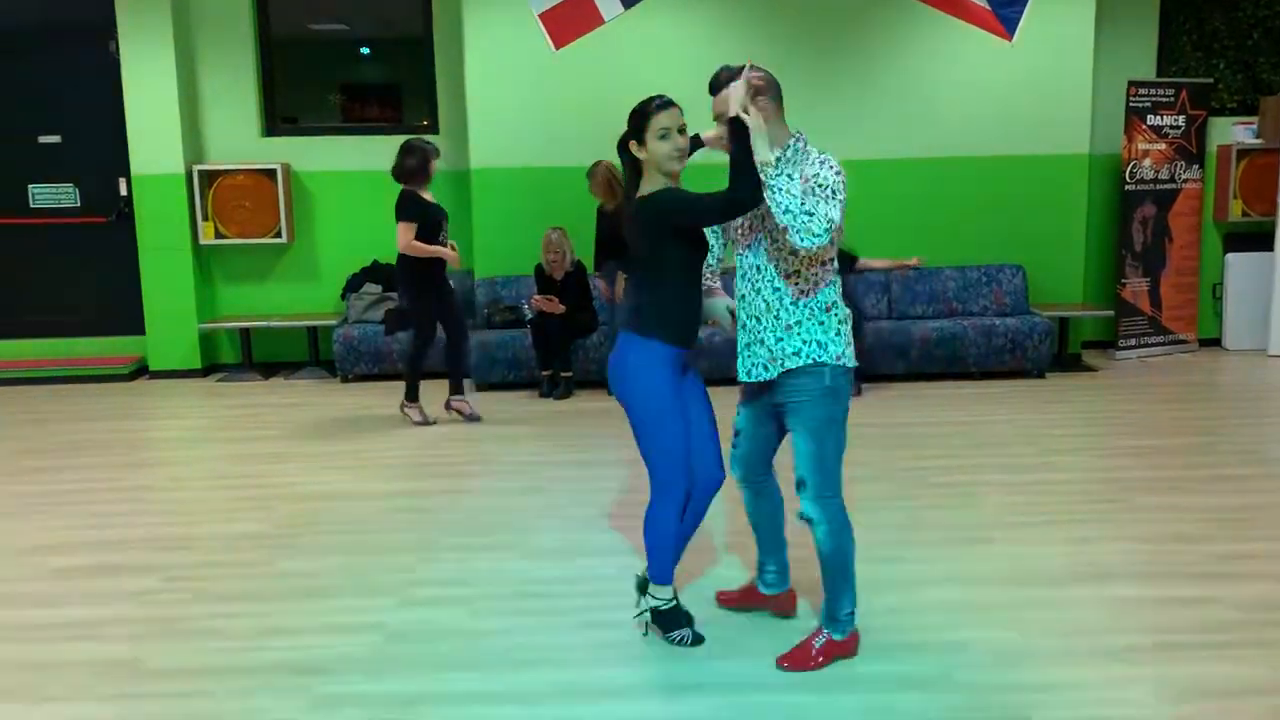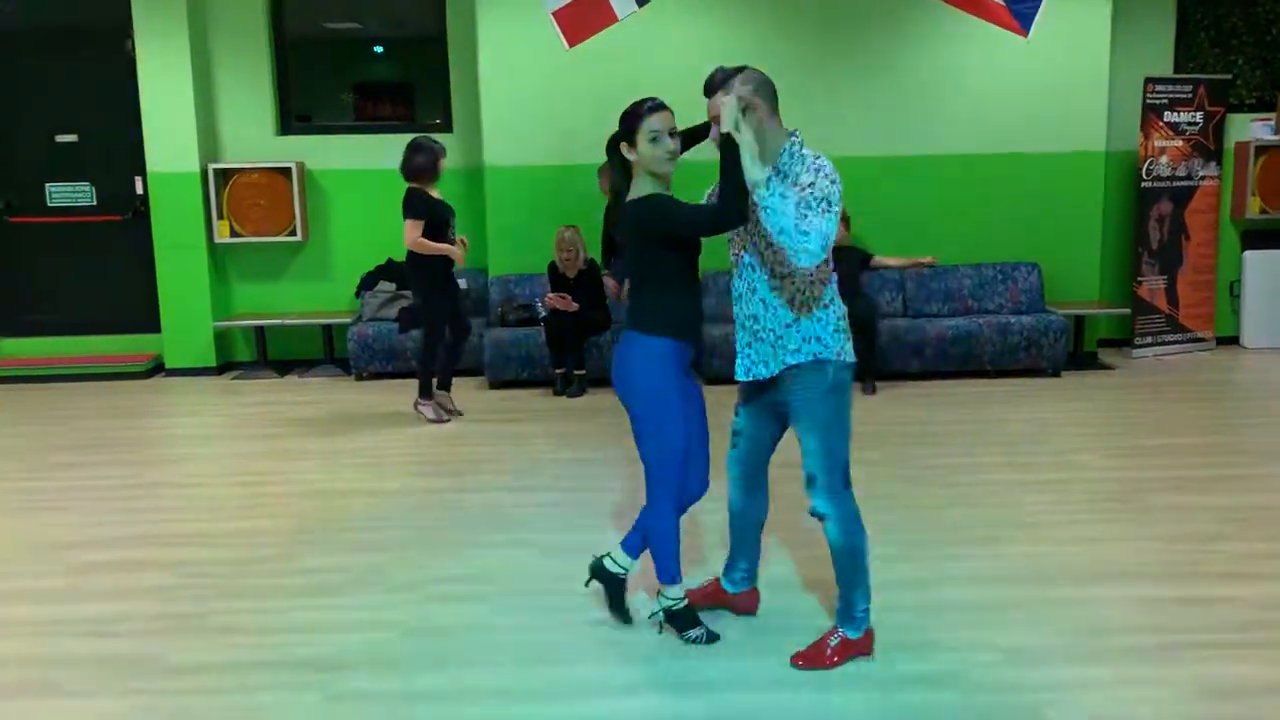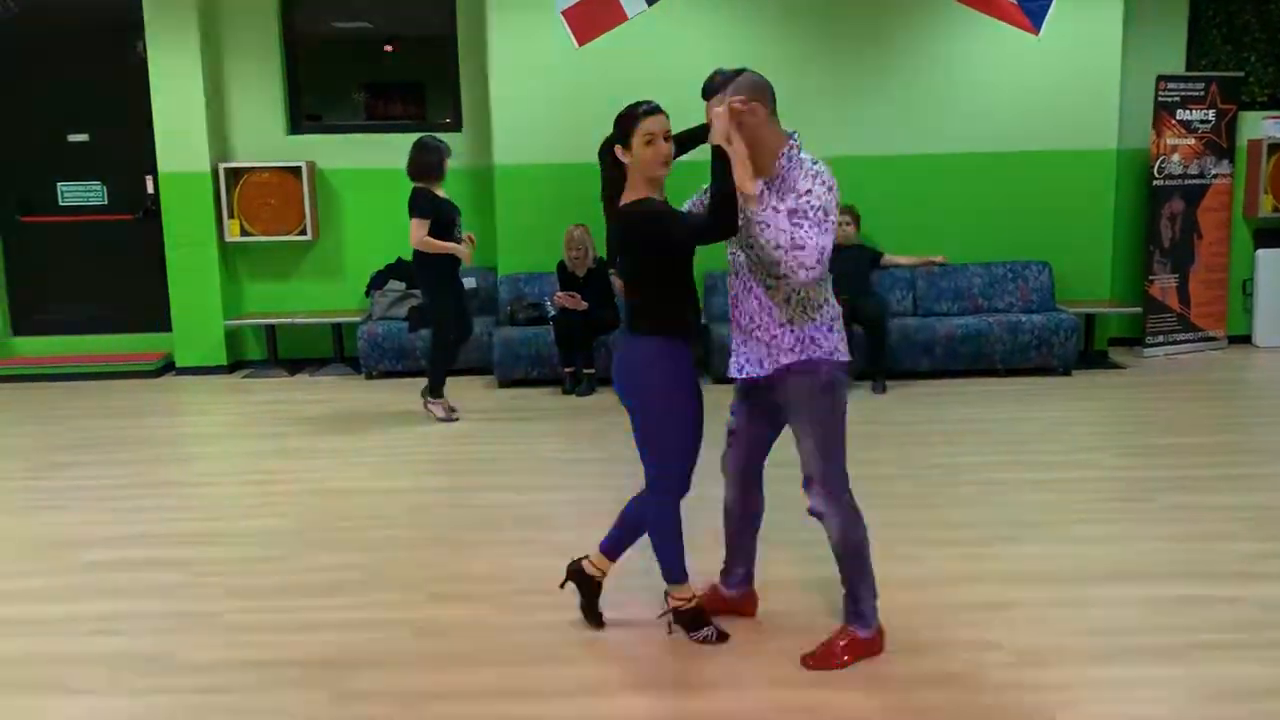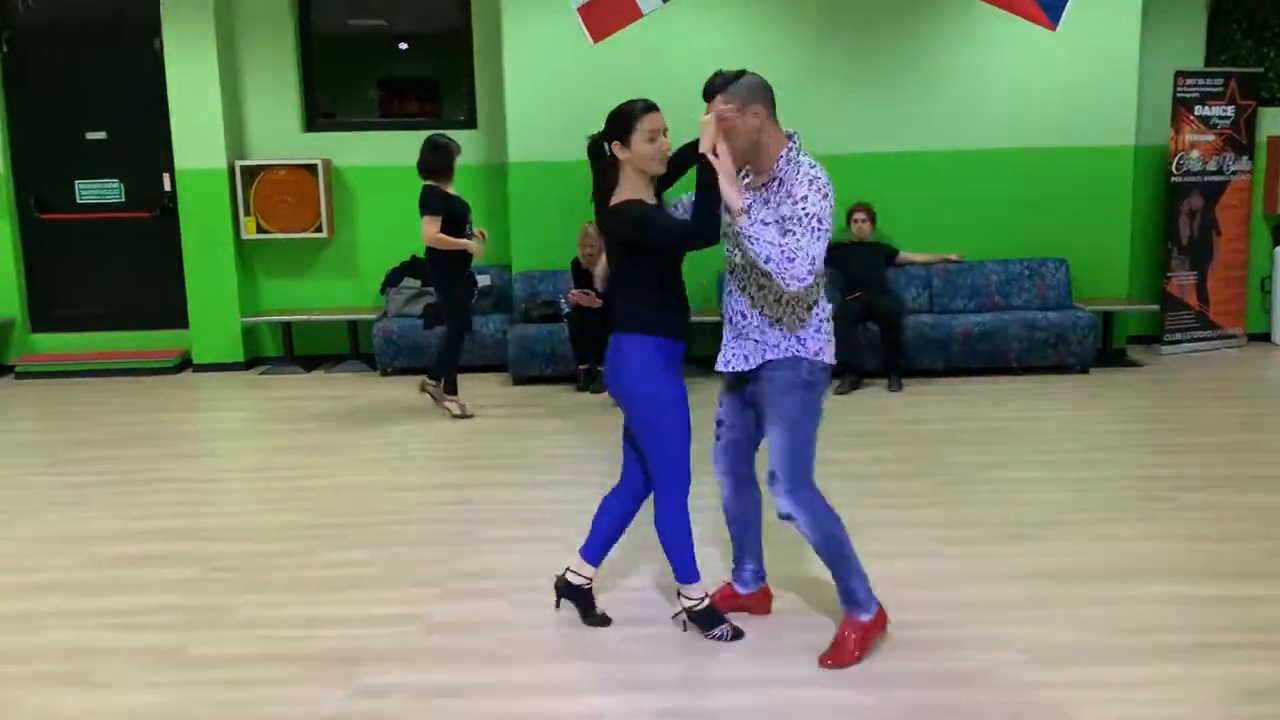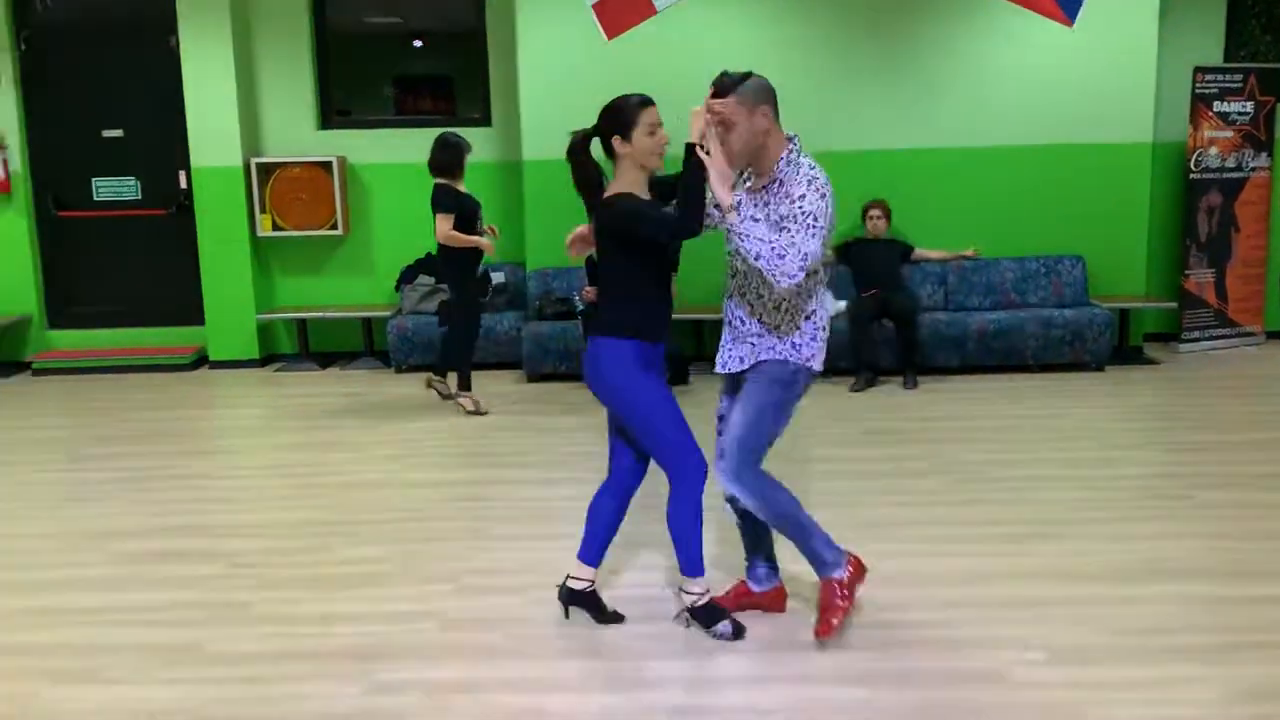
dt=0.1s
person 1, frame 1
left shoulder: (819, 169)
left elbow: (812, 236)
right elbow: (709, 244)
left wrist: (767, 158)
right wrist: (711, 292)
left hip: (815, 361)
right hip: (760, 360)
left knee: (818, 493)
right knee: (748, 467)
left ankle: (840, 628)
right ankle: (774, 583)
person 1, frame 2
left shoulder: (815, 172)
right shoulder: (737, 180)
left elbow: (808, 254)
left wrist: (758, 178)
left hip: (814, 357)
right hip: (758, 358)
left knee: (828, 491)
right knee: (744, 469)
left ankle: (854, 626)
right ankle: (738, 584)
person 1, frame 3
left shoulder: (811, 179)
right shoulder: (746, 179)
left elbow: (806, 266)
right elbow: (694, 221)
left wrist: (750, 192)
left hip: (807, 358)
right hip: (754, 358)
left knee: (826, 489)
right knee: (739, 467)
left ankle: (863, 624)
right ankle: (736, 586)
person 1, frame 4
left shoulder: (808, 184)
right shoulder: (742, 181)
left elbow: (796, 276)
left wrist: (740, 205)
left hip: (792, 356)
right hip: (744, 353)
left knee: (792, 486)
right knee: (731, 466)
left ankle: (863, 608)
right ankle: (749, 584)
person 1, frame 5
left shoulder: (810, 189)
right shoulder: (749, 184)
left elbow: (787, 274)
left wrist: (730, 198)
left hip: (786, 351)
right hip: (742, 348)
left knee: (737, 468)
right knee: (736, 465)
left ankle: (834, 566)
right ankle: (763, 581)
person 2, frame 1
left shoulder: (656, 200)
right shoulder: (658, 208)
right elbow: (743, 197)
left wrist: (736, 118)
right wrist: (738, 120)
left hip: (674, 359)
right hip: (645, 358)
left knee: (708, 477)
right knee: (673, 486)
left ankle: (657, 580)
right ankle: (661, 601)
person 2, frame 2
left shoulder: (654, 200)
right shoulder: (645, 211)
left elbow: (674, 154)
right elbow: (730, 212)
left wrist: (718, 124)
right wrist: (728, 133)
left hip: (674, 359)
right hip: (650, 358)
left knee: (691, 479)
right knee: (668, 483)
left ankle: (615, 563)
right ankle: (673, 601)
person 2, frame 3
left shoulder: (647, 205)
right shoulder: (638, 217)
left elbow: (669, 156)
right elbow: (718, 226)
left wrist: (716, 135)
right wrist: (722, 145)
left hip: (671, 359)
right hip: (652, 360)
left knee: (668, 482)
right knee: (667, 485)
left ankle: (592, 566)
right ankle: (682, 603)
person 2, frame 4
left shoulder: (645, 201)
right shoulder: (628, 217)
left elbow: (672, 167)
right elbow: (701, 233)
left wrist: (706, 147)
right wrist: (710, 153)
left hip: (656, 357)
right hip: (639, 359)
left knee: (638, 480)
right knee: (671, 483)
left ankle: (577, 576)
right ankle: (694, 601)
person 2, frame 5
left shoulder: (641, 203)
right shoulder: (618, 210)
left elbow: (682, 220)
right elbow: (687, 224)
left wrist: (703, 153)
right wrist: (697, 146)
left hip: (638, 356)
right hip: (618, 358)
left knee: (626, 473)
right knee: (689, 469)
left ankle: (579, 582)
right ankle: (696, 597)
person 3, frame 1
left shoulder: (425, 195)
right shoulder: (408, 199)
right elbow: (405, 244)
left wrist: (445, 244)
right wrist: (443, 251)
left hip: (435, 276)
right hip: (414, 279)
left knee: (457, 331)
right knee: (424, 337)
left ankle: (457, 396)
right ankle: (410, 402)
person 3, frame 2
left shoulder: (431, 192)
right shoulder: (415, 196)
right elbow: (411, 241)
left wrist: (454, 238)
right wrist: (449, 249)
left hip: (443, 273)
right hip: (426, 275)
left knee: (462, 329)
right knee: (435, 334)
left ankle: (442, 390)
right ankle: (424, 398)
person 3, frame 3
left shoulder: (435, 192)
right shoulder: (422, 196)
right elbow: (418, 240)
left wrist: (460, 235)
right wrist: (455, 247)
left hip: (447, 273)
right hip: (432, 274)
left knee: (462, 329)
right knee: (444, 332)
left ankle: (435, 388)
right ankle: (433, 397)
person 3, frame 4
left shoulder: (444, 189)
right shoulder: (432, 194)
right elbow: (430, 237)
left wrist: (471, 231)
right wrist: (466, 243)
left hip: (458, 269)
right hip: (445, 271)
left knee: (459, 327)
right knee: (457, 328)
left ankle: (433, 380)
right ankle: (449, 394)
person 3, frame 5
left shoulder: (451, 187)
right shoulder: (446, 192)
right elbow: (444, 234)
left wrist: (481, 227)
right wrist: (479, 241)
left hip: (464, 266)
right hip: (457, 267)
left knee: (458, 321)
right knee: (469, 325)
left ankle: (438, 376)
right ankle: (464, 391)
